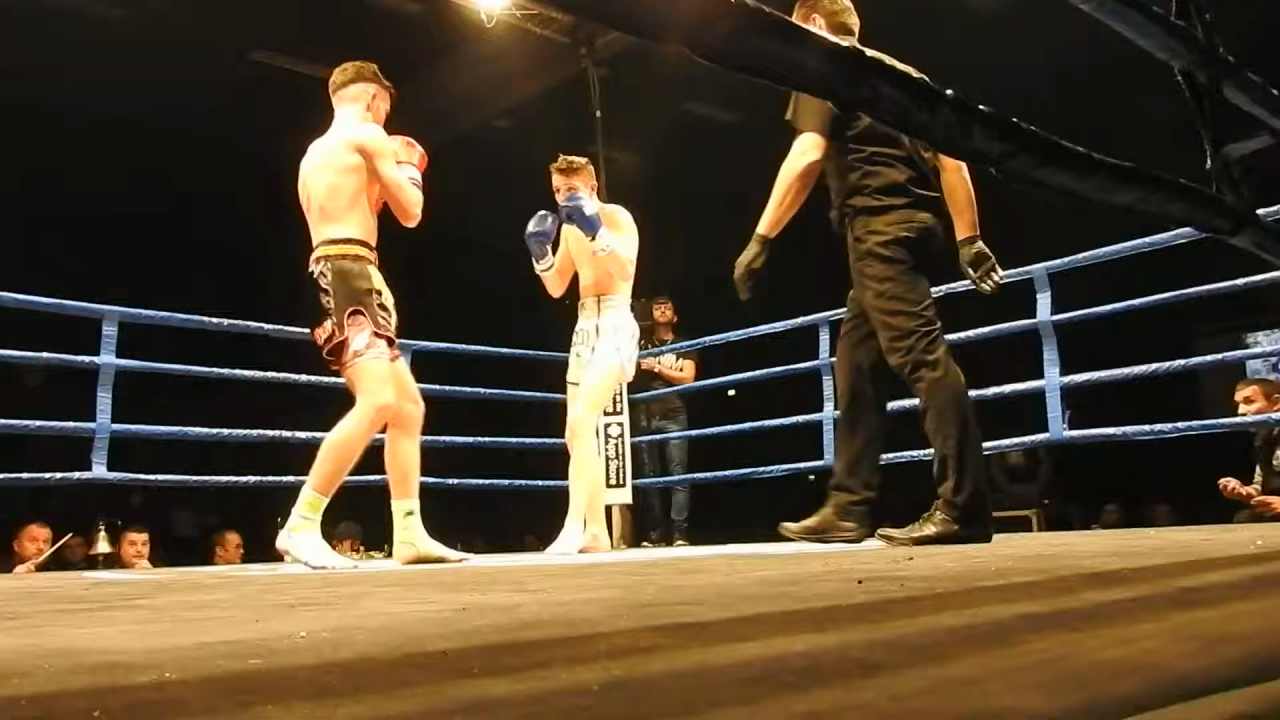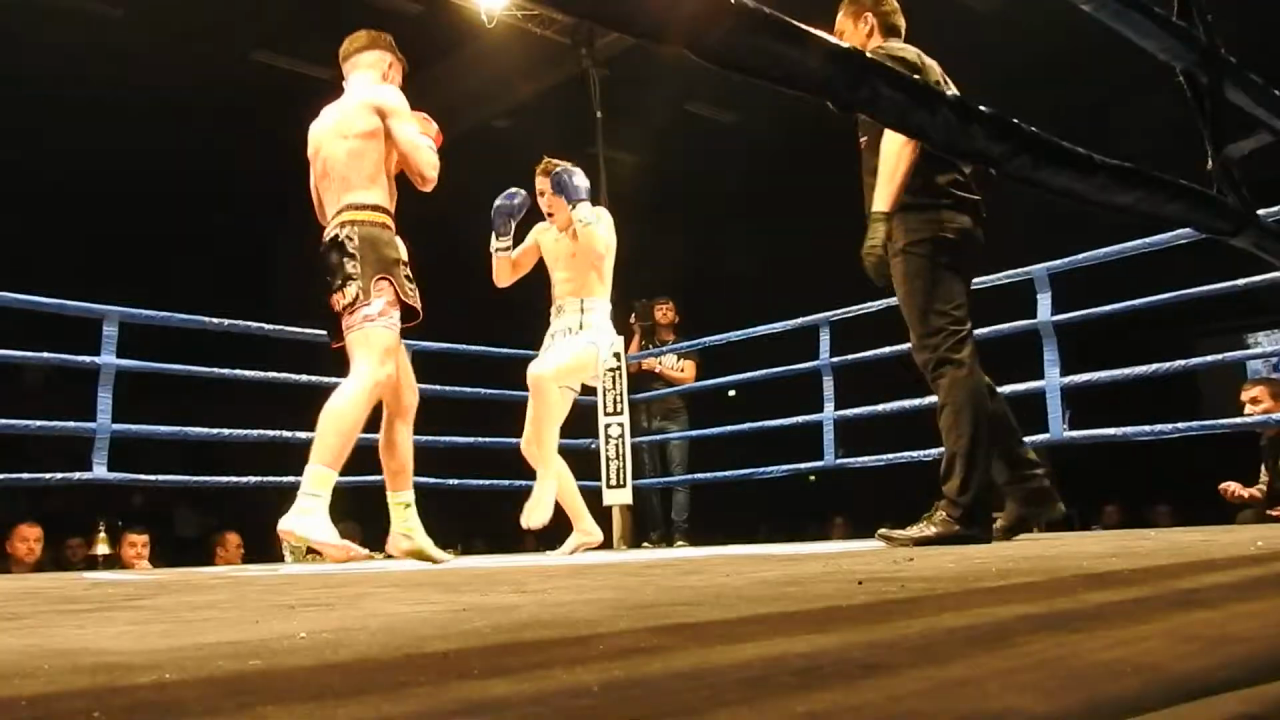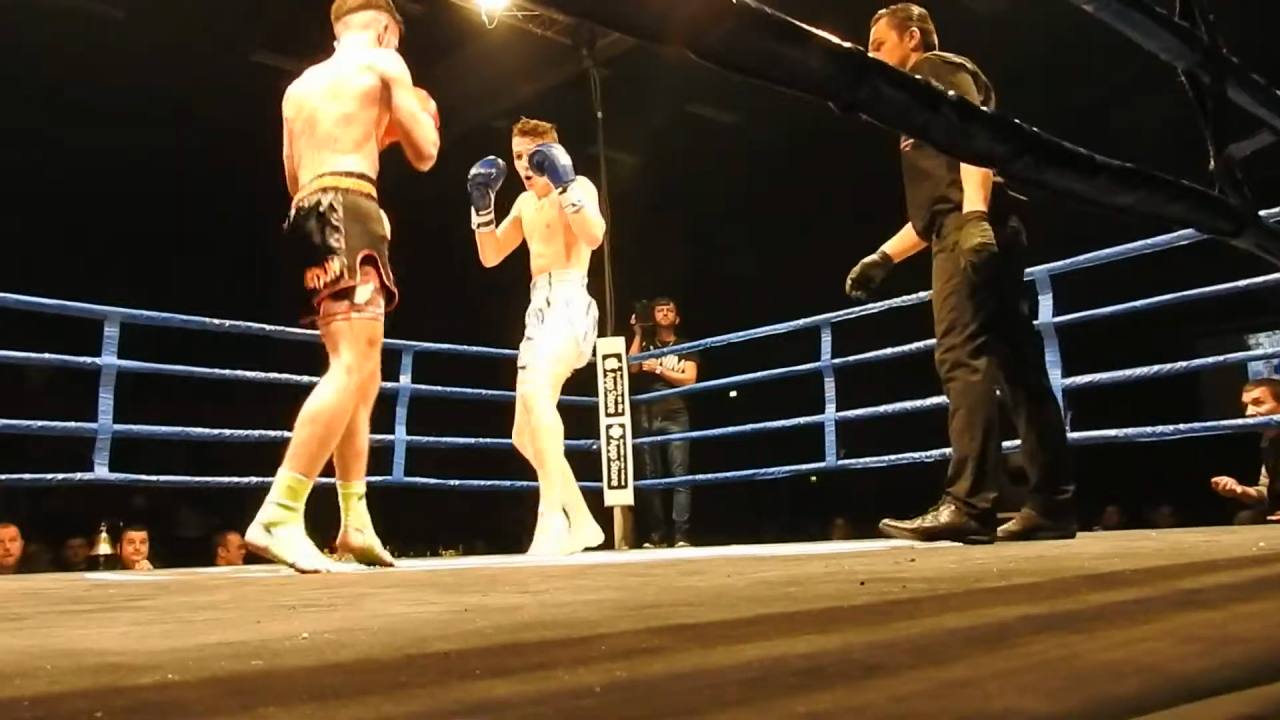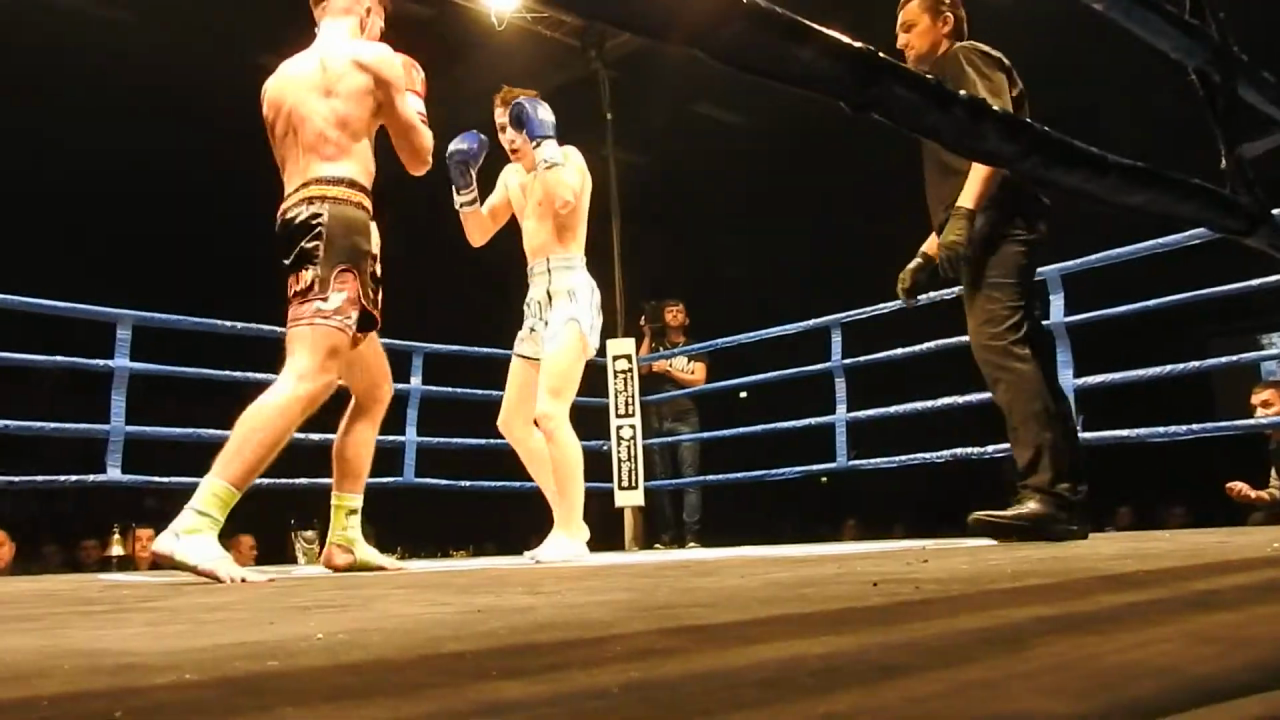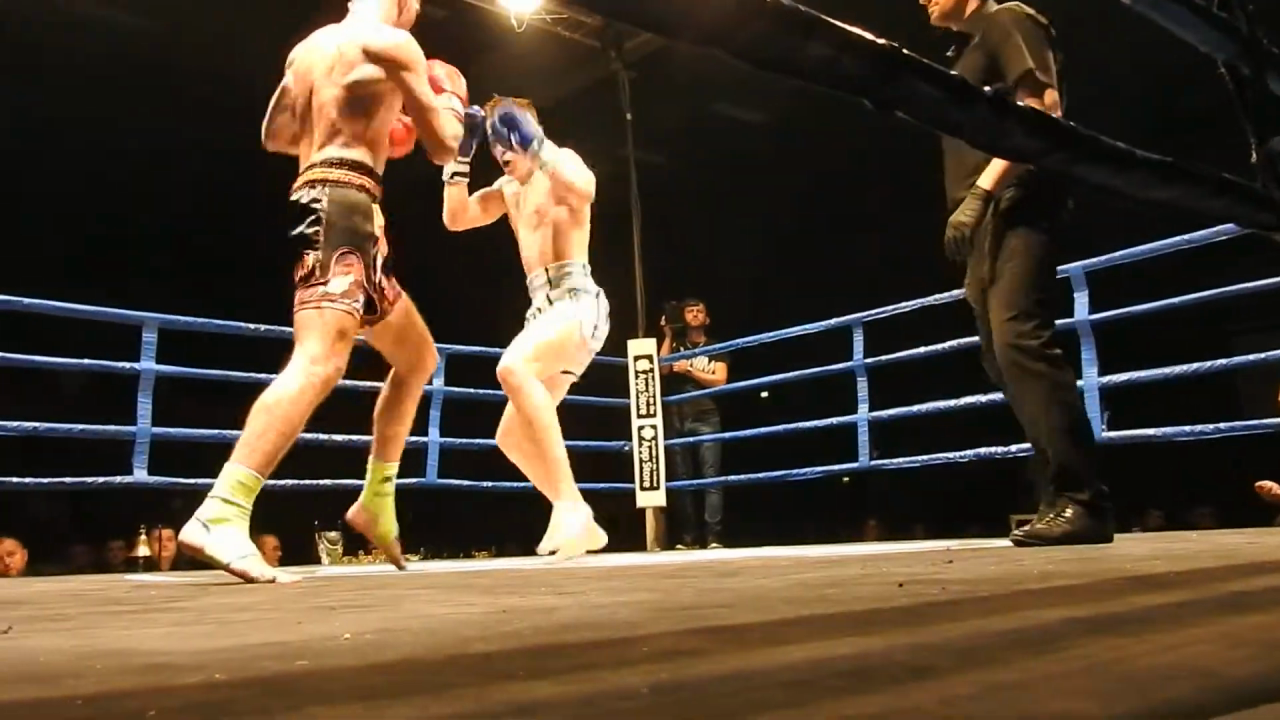
dt=0.3s
person 1, frame 1
left shoulder: (313, 156)
right shoulder: (367, 135)
right elbow: (410, 212)
right wrist: (409, 169)
left hip: (337, 282)
right hip: (351, 279)
left knee: (409, 409)
right knee: (377, 405)
left ankle: (409, 534)
right ankle: (302, 525)
person 1, frame 2
left shoulder: (321, 122)
right shoulder: (385, 95)
right elbow: (425, 176)
right wrist: (423, 139)
left hip: (343, 245)
right hip: (370, 244)
left knee: (403, 396)
right knee: (373, 372)
left ankle: (405, 528)
right ankle: (309, 508)
person 1, frame 3
left shoulder: (300, 85)
right shoulder: (381, 63)
right elbow: (423, 155)
right wrist: (417, 111)
left hip: (310, 216)
right hip: (347, 213)
left knee: (361, 377)
right knee: (351, 371)
left ankle: (353, 521)
right ankle: (279, 518)
person 1, frame 4
left shoulder: (277, 81)
right shoulder: (372, 58)
right elbow: (419, 160)
right wrist: (411, 99)
left hip: (298, 222)
right hip: (339, 222)
left knee: (376, 389)
right knee: (308, 381)
left ankle: (345, 537)
right ankle: (195, 525)
person 1, frame 5
left shoulder: (307, 50)
left elbow: (274, 136)
right elbow: (445, 143)
right wrist: (447, 99)
left hip: (347, 219)
right hip: (336, 210)
left knee: (418, 354)
right knee: (320, 362)
left ankle: (376, 505)
right ankle: (220, 518)
person 2, frame 1
right shoulder: (901, 74)
left elbow: (809, 154)
right elbow: (949, 157)
left wrist: (761, 239)
right wrist: (969, 238)
left hip: (880, 224)
right hip: (914, 222)
left knee: (920, 355)
right knee: (856, 363)
left ankle: (962, 507)
right ankle: (848, 505)
person 2, frame 2
left shoulder: (887, 59)
right shoulder: (924, 70)
left elbow: (902, 132)
left wrist: (879, 215)
left hip: (921, 220)
right hip: (948, 221)
left knee: (946, 357)
right knee: (950, 357)
left ankle: (964, 510)
right ankle: (1028, 486)
person 2, frame 3
left shoulder: (938, 68)
right elbow: (932, 208)
left wrist: (977, 215)
right wrist: (881, 257)
left hip: (973, 229)
right hip: (978, 235)
left knee: (961, 355)
right knee: (1015, 364)
left ankle: (967, 502)
right ankle: (1053, 503)
person 2, frame 4
left shoulder: (968, 58)
right shoulder: (945, 87)
left wrist: (963, 214)
right wrist: (922, 258)
left hip: (997, 225)
right hip: (993, 231)
left knee: (997, 344)
right knee: (1024, 355)
left ankle: (1043, 492)
right ankle: (1063, 503)
person 2, frame 5
right shoulder: (973, 54)
left elbow: (1043, 107)
left wrist: (982, 191)
left hip: (1013, 206)
right hip: (984, 218)
left knee: (1020, 343)
right knee: (1004, 357)
left ankle: (1082, 502)
right ankle: (1067, 491)
person 3, frame 1
left shoulder: (617, 216)
right shoulder: (569, 230)
left elbow: (625, 270)
right elbow: (556, 287)
left wrist: (596, 230)
right wrist: (539, 251)
left hip: (614, 326)
right hip: (585, 329)
left knee: (580, 423)
right knee: (576, 434)
left ankle: (573, 526)
right ankle: (596, 530)
person 3, frame 2
left shoulder: (597, 217)
right shoulder: (542, 233)
left elbow: (600, 253)
right elbow: (503, 277)
left wrist: (579, 203)
right wrist: (502, 230)
left hip: (590, 329)
right hip: (558, 334)
left knee: (541, 374)
right knee: (534, 445)
left ankle: (546, 484)
right ankle: (584, 527)
person 3, frame 3
left shoulder: (579, 188)
right shoulder: (524, 203)
left elbow: (593, 236)
right elbow: (489, 256)
left wrist: (565, 181)
right wrist: (482, 202)
left hip: (569, 307)
right hip: (539, 313)
left knee: (535, 392)
right knee: (525, 436)
left ankle: (554, 514)
right ankle: (582, 523)
person 3, frame 4
left shoulder: (568, 157)
right shoulder: (511, 177)
left elbow: (563, 200)
right elbow: (478, 235)
left wrist: (544, 140)
right wrist: (463, 181)
left hip: (569, 292)
right hip: (537, 299)
left knee: (549, 413)
right knee: (512, 421)
left ankle: (569, 533)
right ankle: (566, 519)
person 3, frame 5
left shoulder: (560, 160)
right shoulder: (508, 192)
left elbow: (583, 191)
right elbow: (456, 217)
left wrist: (535, 142)
right wrist: (460, 155)
left hip: (575, 302)
right hip: (545, 316)
left knee: (514, 368)
right knee: (513, 438)
left ankle: (569, 500)
right ankle: (583, 526)
person 4, frame 1
left shoulder: (683, 346)
right shoulder: (643, 343)
left elbow: (687, 377)
left wrist: (657, 368)
left hip: (673, 417)
right hip: (644, 417)
left knee: (677, 474)
right knee: (648, 477)
left ankle: (679, 532)
right ankle: (654, 533)
person 4, frame 2
left shoulder: (685, 346)
right shoulder: (644, 343)
left elbow: (688, 378)
right elbow: (631, 367)
left wrist: (658, 369)
right wrist: (637, 333)
left hip: (674, 418)
right hip: (645, 417)
left knee: (678, 475)
right knee: (648, 478)
left ankle: (680, 533)
right ankle: (655, 534)
person 4, frame 3
left shoulder: (685, 347)
right shoulder: (645, 344)
left elbow: (689, 379)
right elbow: (632, 368)
left wrist: (658, 369)
right wrist: (638, 335)
left hip: (675, 418)
right hip: (646, 419)
left knee: (679, 476)
right knee: (650, 478)
left ankle: (681, 534)
right ankle: (656, 535)
person 4, frame 4
left shoulder: (695, 348)
right shoulder: (655, 345)
left elbow: (698, 380)
right elbow: (642, 369)
left wrist: (668, 370)
right wrist: (647, 336)
left hip: (685, 419)
right hip: (656, 419)
left knee: (689, 477)
right knee: (660, 479)
left ankle: (691, 534)
right ankle: (667, 535)
person 4, frame 5
left shoulder: (716, 348)
right shoulder: (675, 345)
left elbow: (719, 380)
right elbow: (662, 369)
left wrist: (689, 370)
right wrist: (668, 336)
left hip: (706, 419)
right hip: (677, 420)
left knee: (710, 477)
right knee: (681, 479)
left ankle: (713, 535)
right ankle: (688, 536)
